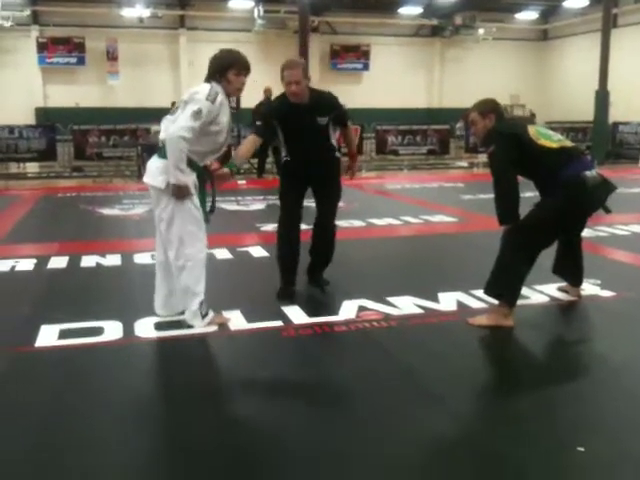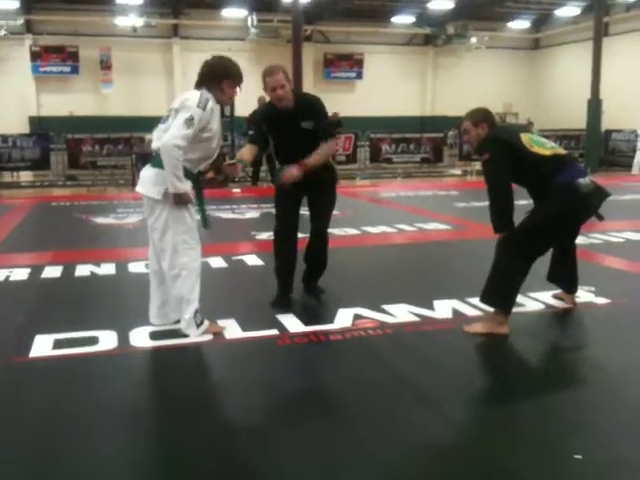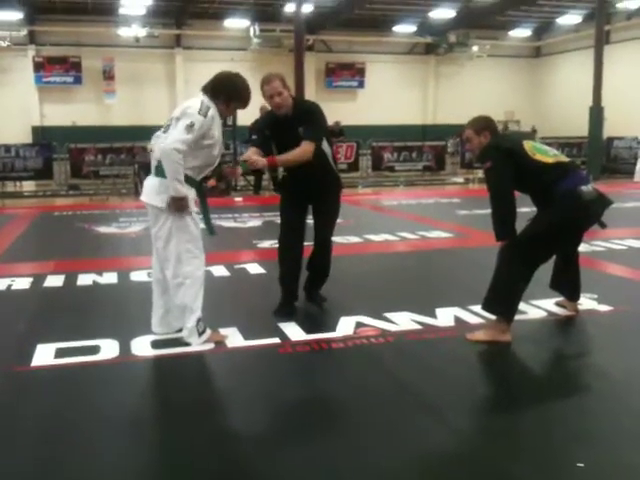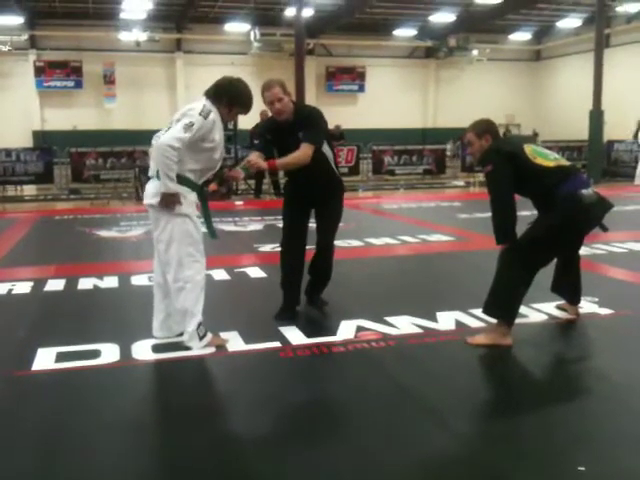
dt=0.3s
person 1, frame 1
left shoulder: (214, 98)
right shoulder: (210, 97)
left elbow: (173, 129)
right elbow: (176, 135)
right wrist: (179, 180)
left hip: (168, 171)
right hip: (172, 175)
left knee: (171, 242)
right knee: (190, 243)
left ankle: (169, 303)
right ankle: (197, 312)
person 1, frame 2
left shoulder: (203, 104)
right shoulder: (201, 104)
left elbow: (164, 136)
right elbow: (172, 145)
right wrist: (178, 188)
left hip: (159, 181)
right hip: (167, 183)
left knee: (164, 250)
right knee: (184, 252)
left ankle: (164, 313)
right ankle: (192, 321)
person 1, frame 3
left shoulder: (199, 110)
right shoulder: (203, 111)
left elbow: (160, 140)
right elbow: (170, 147)
right wrist: (177, 191)
left hip: (161, 188)
right hip: (171, 193)
left knee: (167, 259)
right knee: (188, 260)
left ankle: (166, 321)
right ankle: (194, 329)
person 1, frame 4
left shoulder: (203, 115)
right shoulder: (204, 114)
left elbow: (160, 140)
right elbow: (165, 145)
left wrist: (159, 181)
right wrist: (169, 188)
left hip: (173, 192)
right hip: (176, 197)
left knee: (168, 262)
right knee: (188, 264)
left ankle: (167, 325)
right ankle: (195, 333)
person 2, frame 1
left shoulder: (327, 101)
right shoulder: (276, 109)
left elbow: (346, 128)
right elbow: (254, 139)
left wrist: (353, 158)
right wrist: (233, 165)
left hip: (326, 168)
right hip: (294, 168)
left knee: (326, 222)
right knee: (289, 222)
left ankle: (316, 271)
right ankle: (287, 282)
person 2, frame 2
left shoulder: (312, 104)
right shoulder: (264, 115)
left elbow: (330, 145)
right elbow: (252, 146)
left wrist: (301, 168)
right wrist: (238, 162)
left hip: (320, 175)
right hip: (286, 176)
left knee: (319, 230)
right knee: (284, 231)
left ankle: (311, 280)
right ankle: (284, 290)
person 2, frame 3
left shoulder: (310, 111)
right shoulder: (266, 122)
left elbow: (306, 152)
right elbow: (255, 150)
left wrist: (269, 162)
right wrist: (243, 163)
left hip: (326, 183)
right hip: (294, 184)
left knee: (323, 239)
right knee: (290, 240)
left ankle: (313, 288)
right ankle: (288, 298)
person 2, frame 4
left shoulder: (312, 116)
right shoulder: (269, 128)
left elbow: (305, 155)
right elbow: (257, 155)
left wrist: (268, 165)
left hip: (328, 188)
right hip: (297, 188)
left knee: (325, 243)
right knee: (291, 244)
left ankle: (314, 292)
right ankle: (289, 302)
person 3, frame 1
left shoulder: (498, 137)
right shoulder: (521, 129)
left elbow: (505, 184)
left wrist: (509, 222)
left hip: (572, 188)
right hip: (592, 183)
left knee: (520, 238)
right knee: (568, 230)
left ankle: (502, 312)
right ankle: (574, 285)
person 3, frame 2
left shoulder: (492, 145)
right shoulder: (513, 138)
left elbow: (500, 192)
left wrist: (504, 229)
left hip: (566, 195)
right hip: (585, 190)
left knee: (514, 246)
right knee: (562, 237)
left ankle: (498, 320)
right ankle: (568, 292)
person 3, frame 3
left shoulder: (494, 152)
right shoulder: (516, 145)
left elbow: (502, 200)
left wrist: (506, 237)
left hip: (568, 203)
right hip: (588, 198)
left knee: (517, 253)
right knee: (565, 245)
left ankle: (501, 327)
right ankle: (571, 299)
person 3, frame 4
left shoulder: (495, 156)
right shoulder: (517, 149)
left elbow: (502, 203)
left wrist: (506, 240)
left hip: (568, 206)
right hip: (589, 201)
left knee: (516, 257)
right knee: (566, 248)
left ankle: (501, 331)
right ankle: (572, 303)
